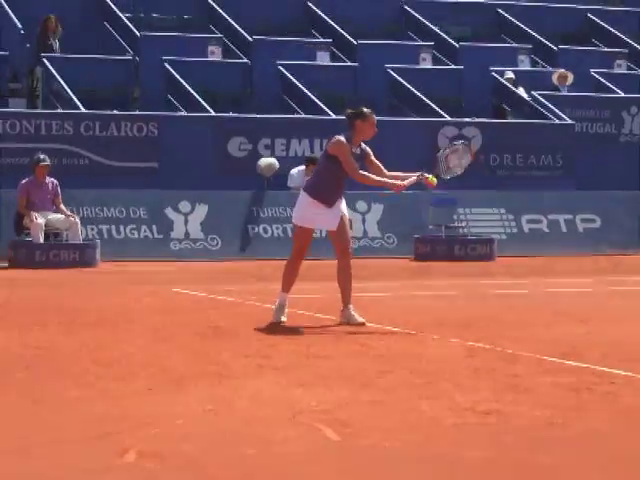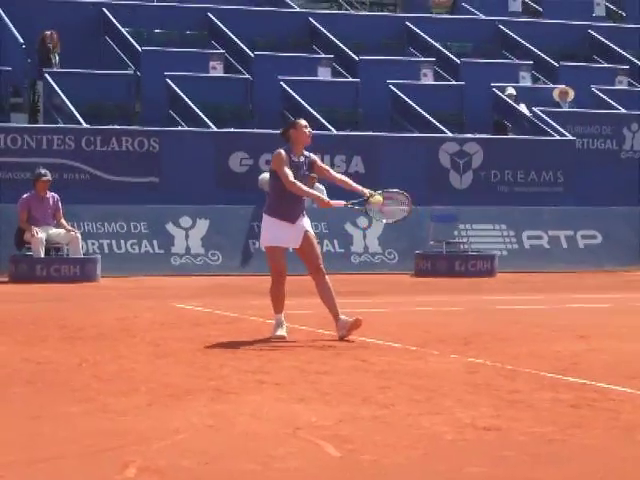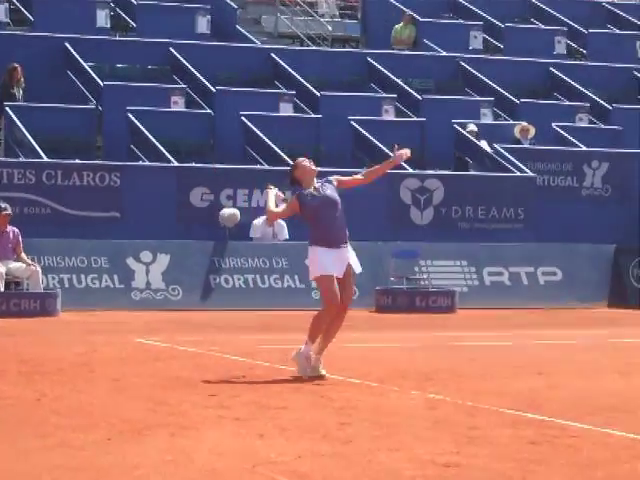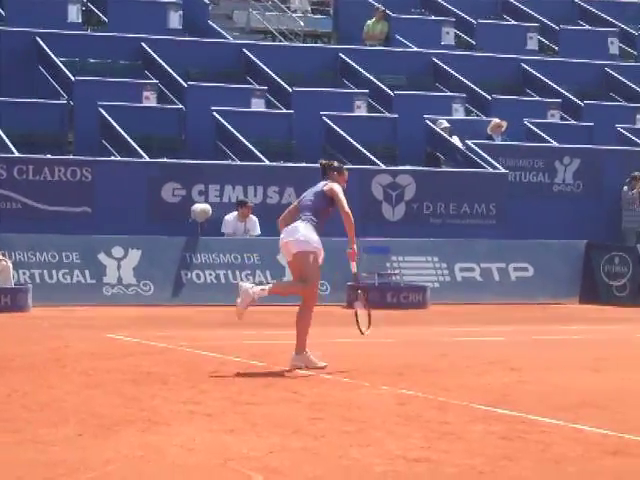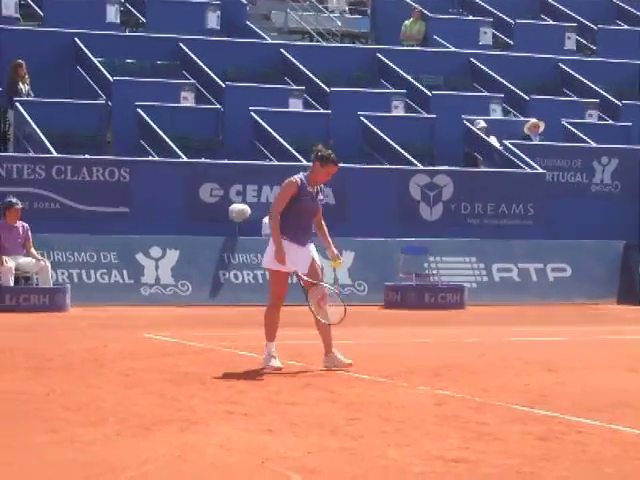
dt=1s
person 1, frame 1
left shoulder: (363, 150)
right shoulder: (339, 143)
left elbow: (384, 174)
right elbow: (357, 175)
left wrist: (417, 176)
right wrist: (392, 185)
left hip: (335, 204)
right hip: (311, 201)
left knee: (345, 255)
right knee: (298, 255)
left ankle: (347, 310)
right ankle: (281, 304)
person 1, frame 2
left shoulder: (309, 159)
right shoulder: (281, 155)
left elbow: (335, 176)
right elbow: (290, 182)
left wrist: (362, 191)
right wrist: (316, 197)
left hip: (299, 220)
right hip: (275, 222)
left knee: (319, 270)
right knee: (279, 275)
left ankle: (339, 320)
right ankle: (279, 322)
person 1, frame 3
left shoulder: (331, 183)
right shoulder: (298, 199)
left elbow: (366, 177)
right elbow: (272, 216)
left wrist: (393, 161)
right wrist: (271, 196)
left hip: (344, 252)
right hip: (322, 252)
left knee: (343, 308)
right knee: (331, 305)
left ankle: (315, 359)
right ankle: (304, 352)
person 1, frame 4
left shoulder: (310, 193)
right shoulder: (331, 187)
left elbow: (282, 220)
right elbow: (346, 213)
right wrist: (352, 244)
left hip: (291, 236)
right hip: (304, 235)
left knee: (309, 298)
right knee: (310, 288)
left ankle: (300, 354)
right ankle: (255, 291)
person 1, frame 5
left shoulder: (320, 190)
right shoulder: (294, 183)
right elbow: (274, 213)
left wrist: (330, 247)
right wrist: (279, 246)
left hip: (306, 249)
right hip: (284, 246)
right knee: (276, 301)
left ankle: (330, 353)
right ankle: (269, 353)
